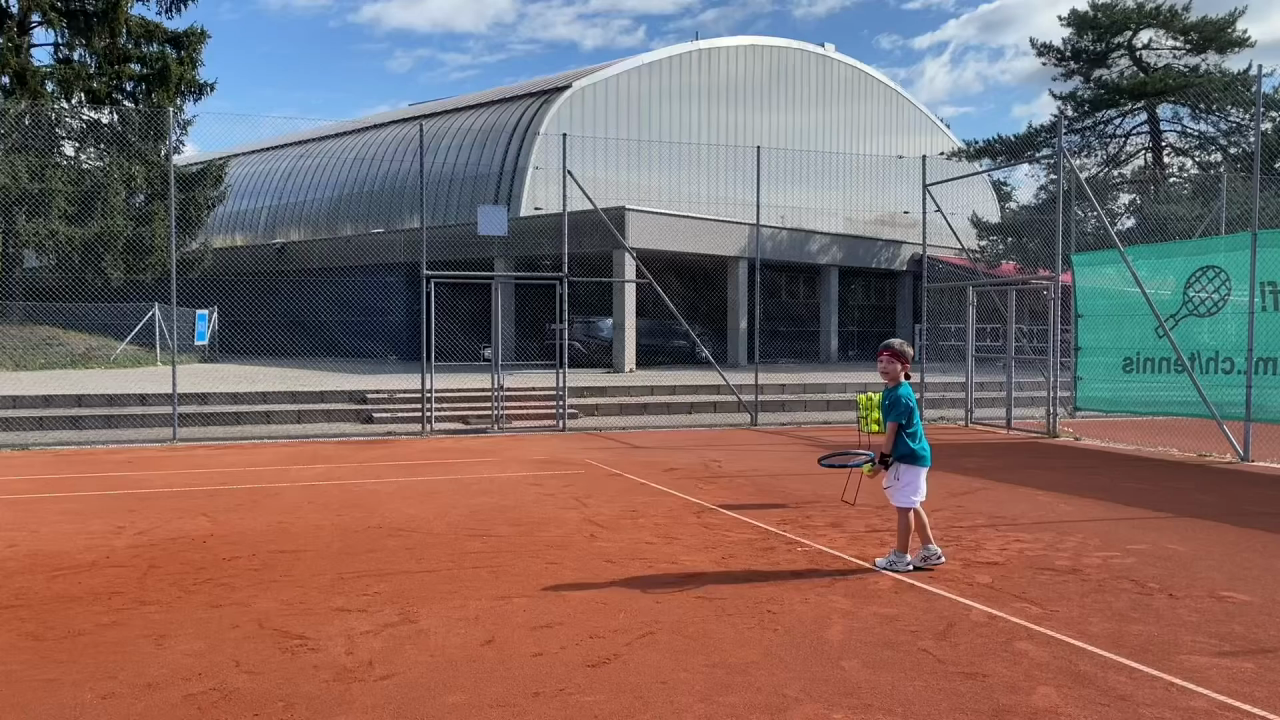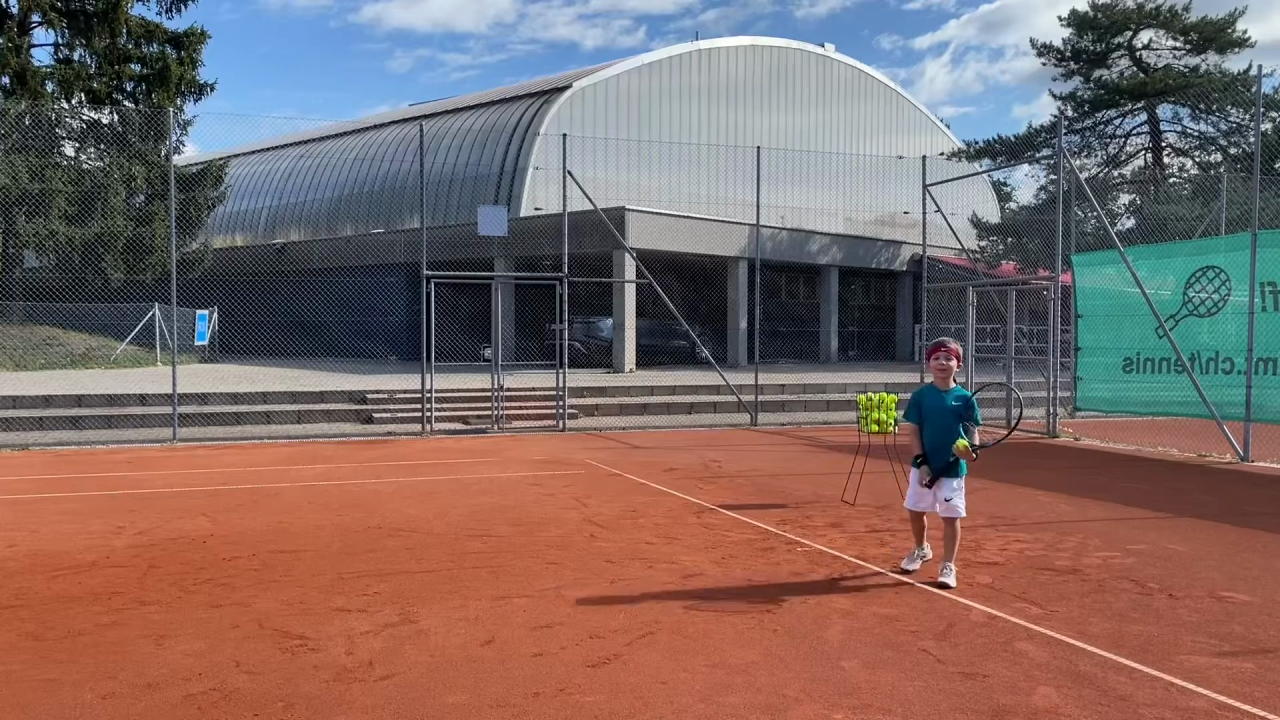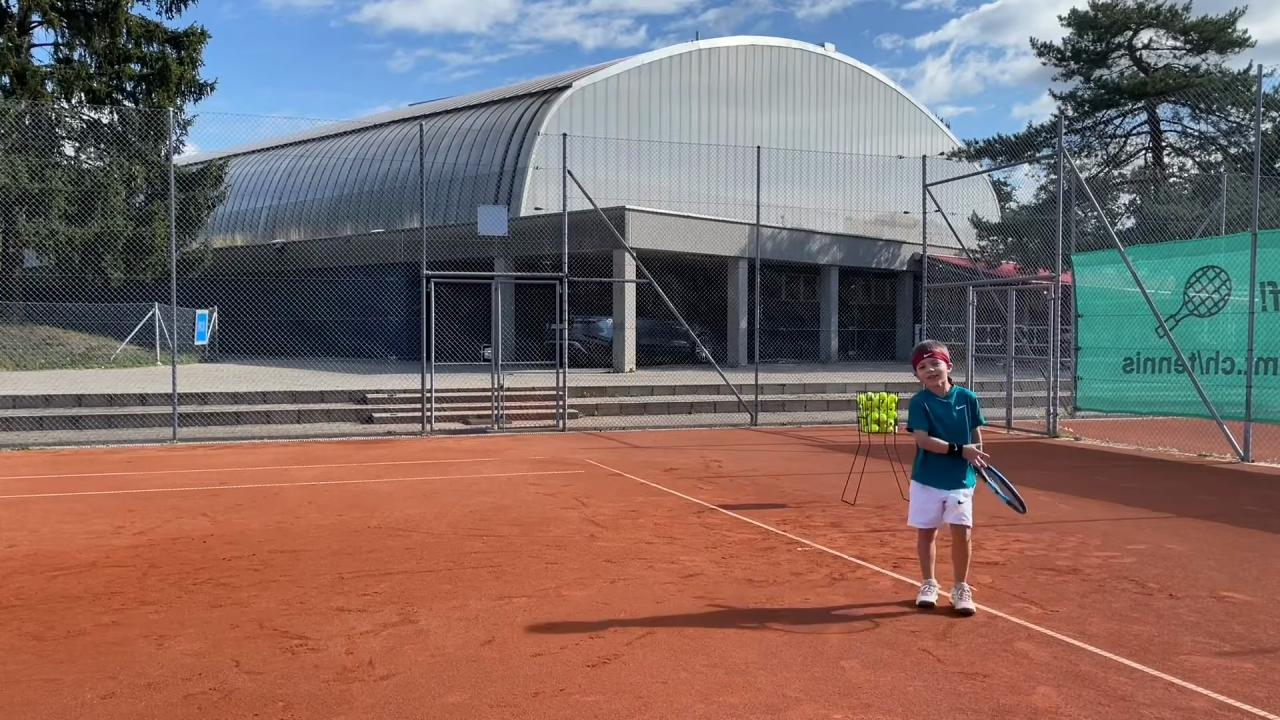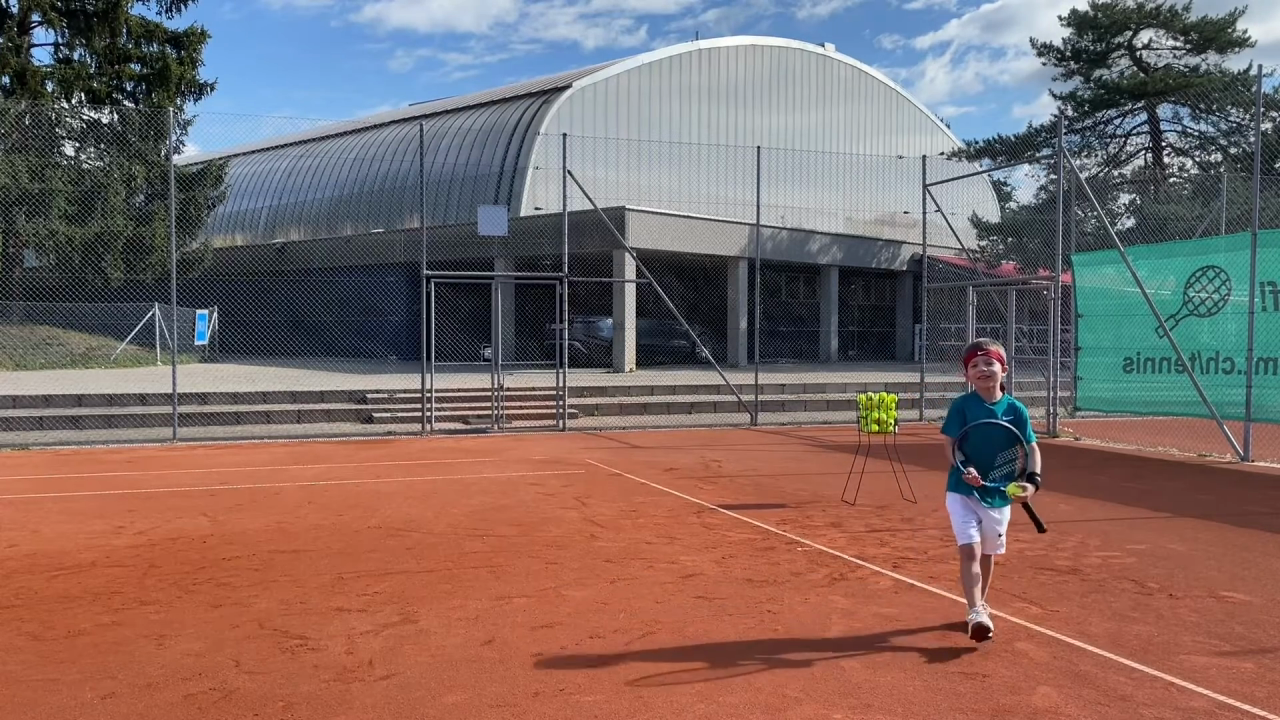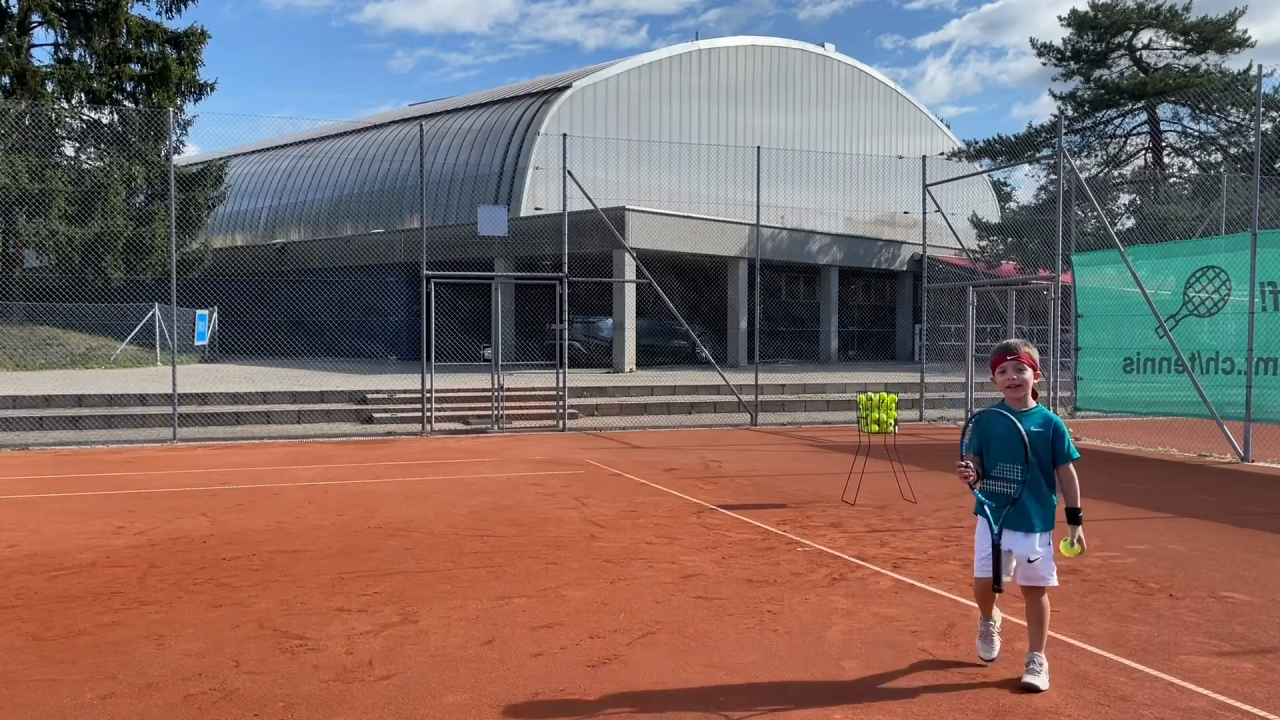
dt=1s
person 1, frame 1
left shoulder: (900, 396)
right shoulder: (890, 392)
left elbow: (891, 432)
left wrist: (881, 459)
right wrist: (886, 459)
left hip: (908, 458)
right hip: (913, 457)
left knee: (903, 507)
right knee: (912, 506)
left ankle: (900, 557)
right ankle: (930, 551)
person 1, frame 2
left shoulder: (965, 398)
right shoulder: (920, 396)
left elbow: (971, 429)
right elbow: (913, 431)
left wrist: (970, 449)
right wrist: (921, 462)
left hip: (952, 469)
right hip: (924, 467)
left knee: (951, 517)
right knee: (915, 512)
left ankle: (948, 567)
right ankle: (921, 549)
person 1, frame 3
left shoulder: (967, 398)
right shoulder: (919, 402)
left elbow: (975, 433)
right elbow: (923, 440)
left wrist: (974, 458)
right wrist: (959, 450)
left hip: (960, 479)
right hip: (926, 479)
left knee: (962, 531)
right knee: (926, 532)
left ankle: (961, 588)
right ankle: (929, 583)
person 1, frame 4
left shoulder: (1016, 410)
right shoulder: (961, 406)
left elbow: (1031, 449)
right elbow: (950, 445)
left wrist: (1032, 480)
right wrist: (963, 469)
left hip: (998, 494)
right hip: (963, 491)
left knee: (987, 553)
right knee: (970, 550)
left ankle: (978, 605)
right ankle: (978, 612)
person 1, frame 5
left shoulder: (1050, 423)
right shoulder: (986, 420)
left elbow: (1065, 472)
right elbow: (977, 464)
left wrist: (1075, 519)
right wrist: (968, 472)
left hip: (1035, 522)
left knee: (1035, 590)
right knee: (983, 583)
left ankle: (1036, 660)
right ankle: (990, 619)
